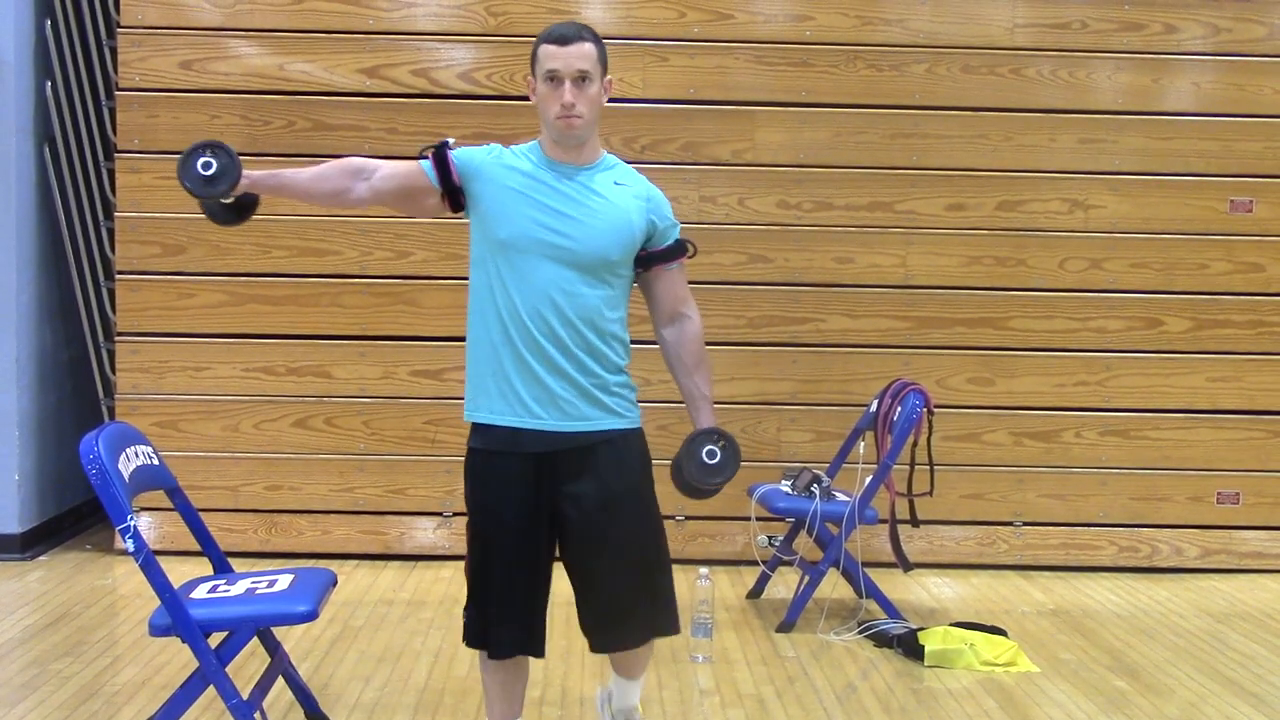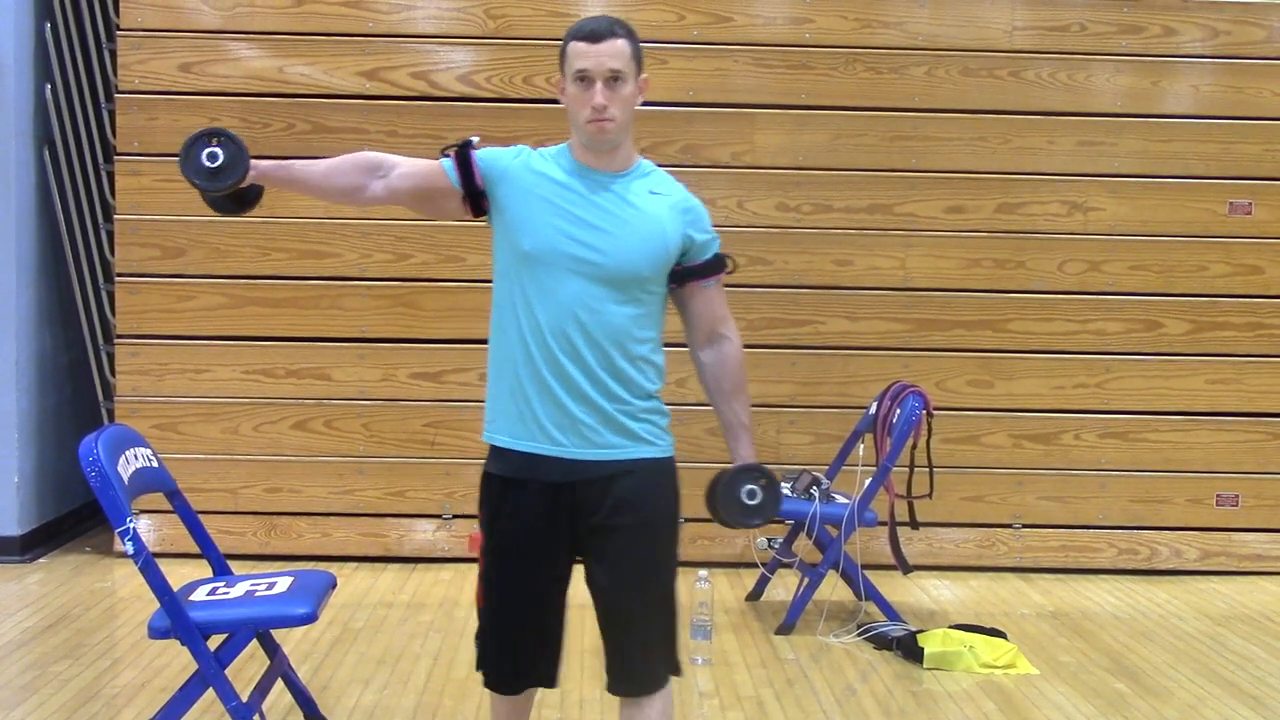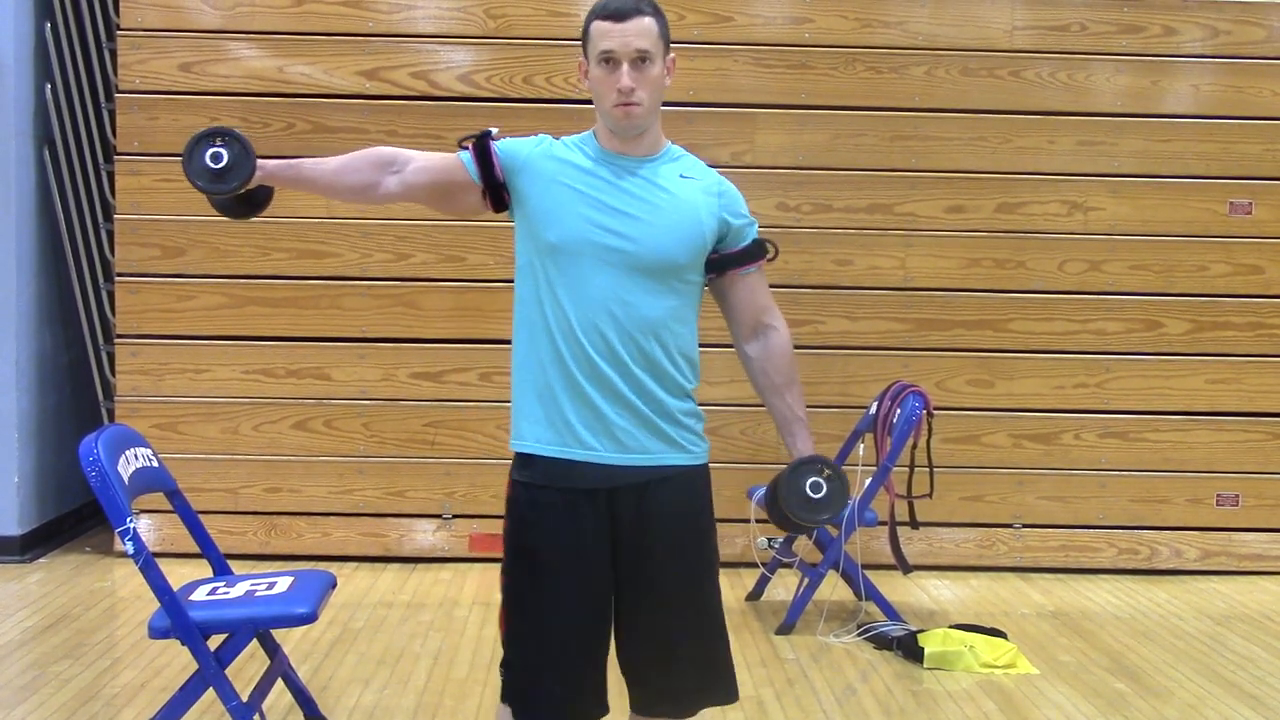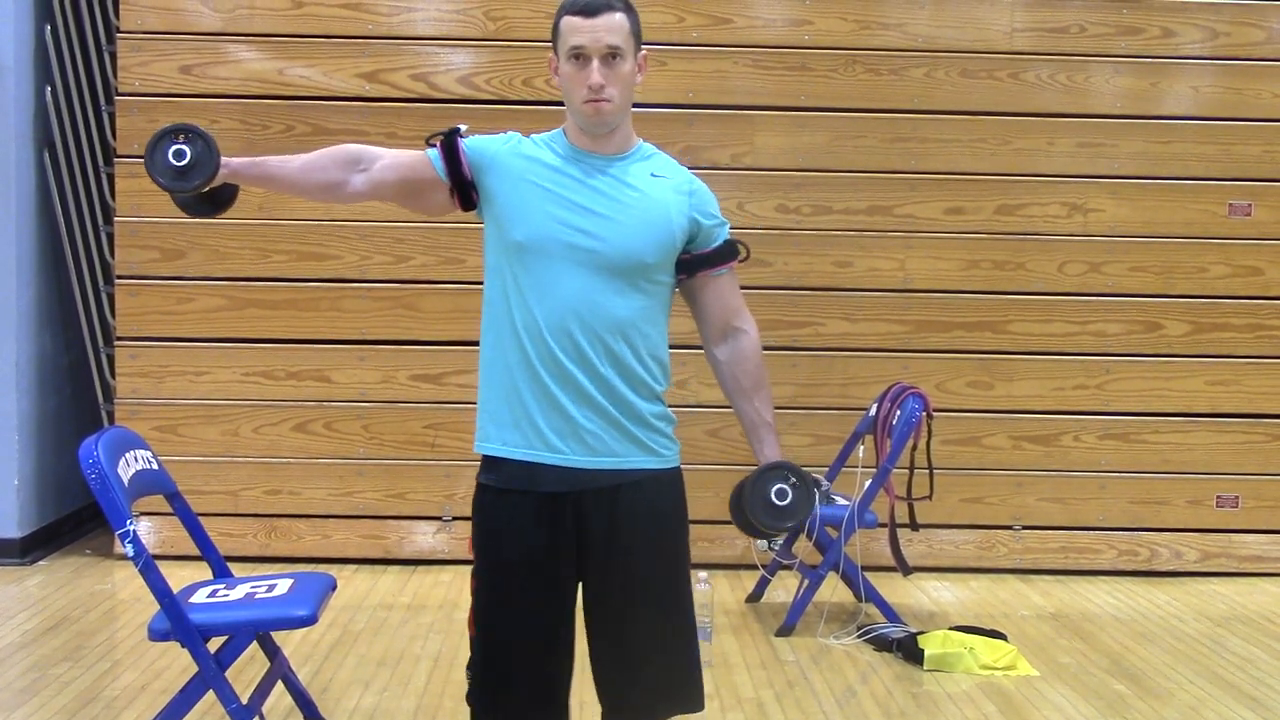
dt=0.5s
person 1, frame 1
left shoulder: (643, 201)
right shoulder: (485, 171)
left elbow: (678, 320)
right elbow: (367, 179)
left wrist: (705, 422)
right wrist: (253, 180)
left hip: (607, 437)
right hip: (503, 437)
left knee: (629, 612)
right knee: (503, 621)
person 1, frame 2
left shoulder: (681, 210)
right shoulder: (509, 175)
left elbow: (715, 340)
right elbow: (381, 177)
left wrist: (743, 451)
right wrist: (260, 171)
left hip: (635, 467)
right hip: (523, 462)
left knee: (641, 662)
right knee: (512, 648)
person 1, frame 3
left shoulder: (713, 196)
right shoulder: (531, 165)
left elbow: (760, 331)
right elbow: (395, 173)
left wrist: (801, 449)
right wrist: (270, 171)
left hip: (669, 474)
right hip: (551, 471)
person 1, frame 4
left shoulder: (686, 195)
right shoulder: (501, 163)
left elbow: (731, 336)
right elbow: (363, 171)
left wrist: (769, 454)
right wrist: (234, 168)
left hip: (640, 476)
right hip: (520, 471)
